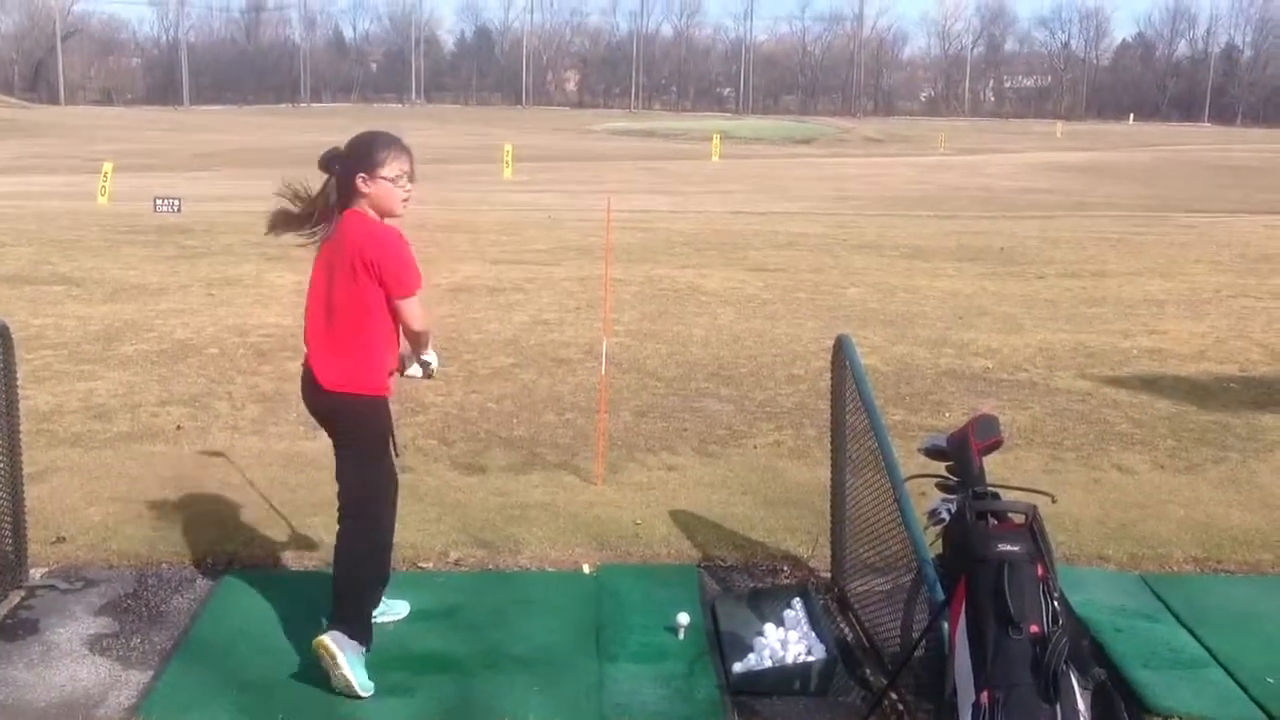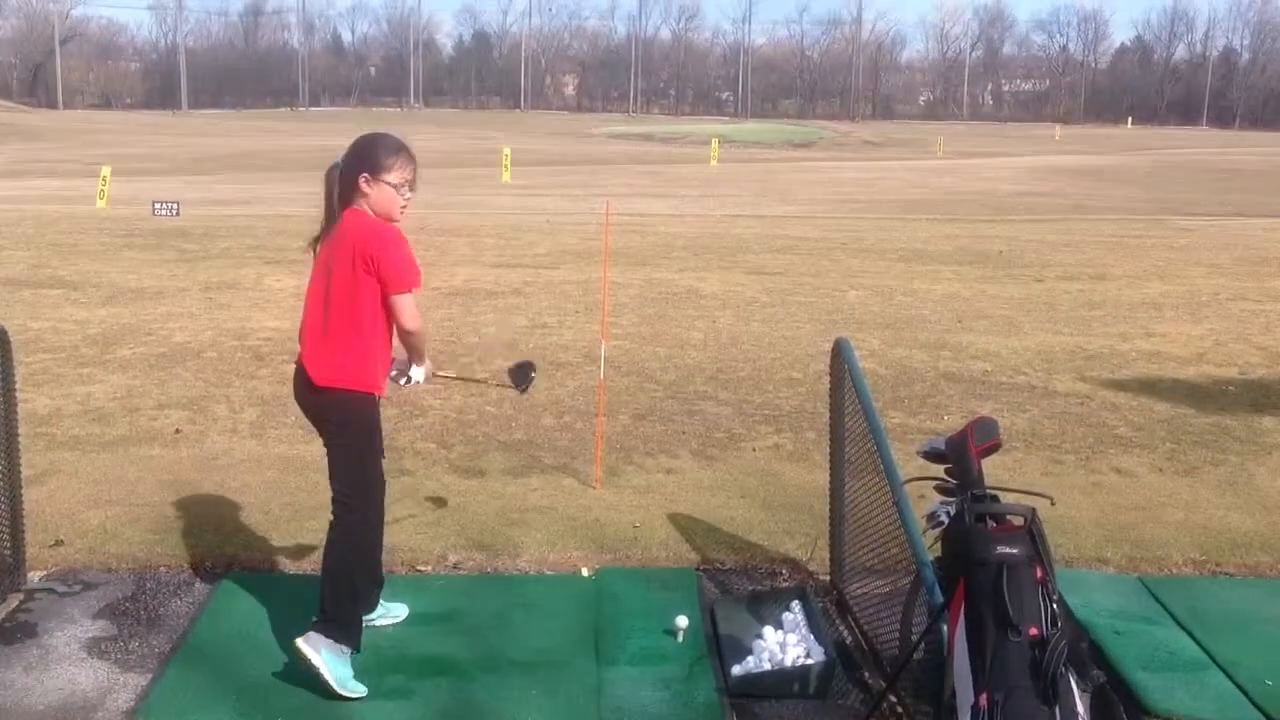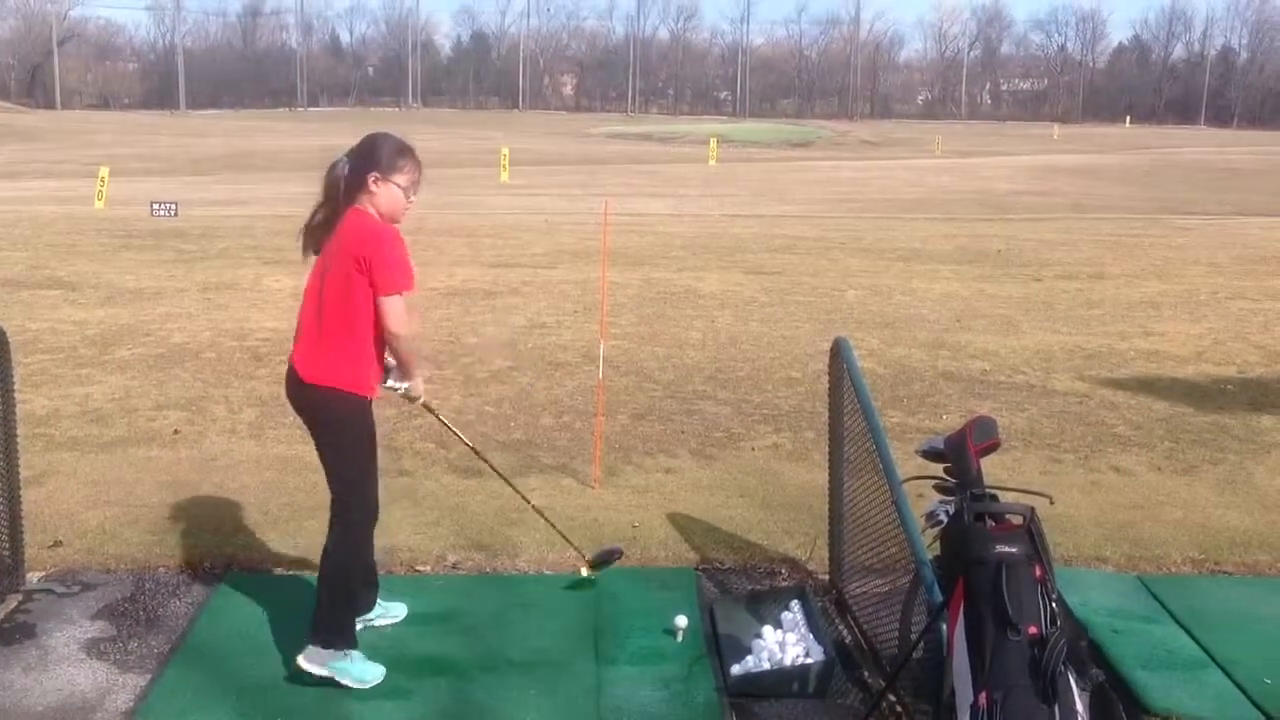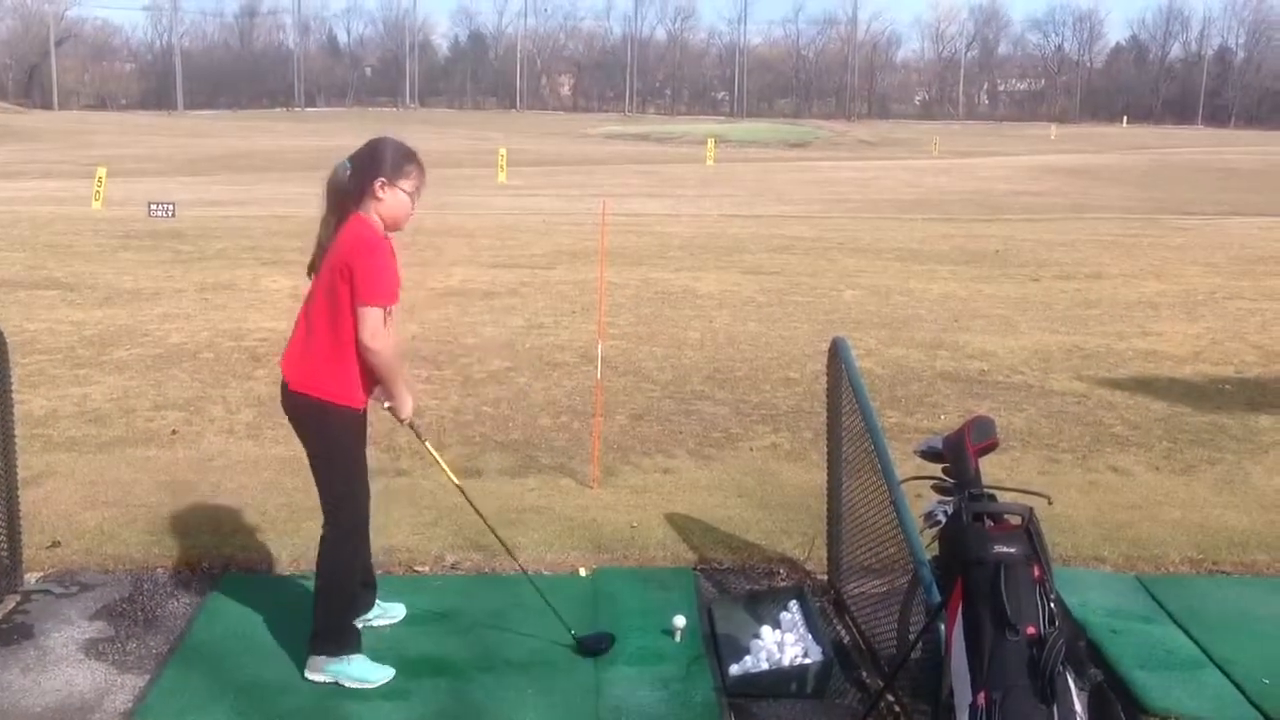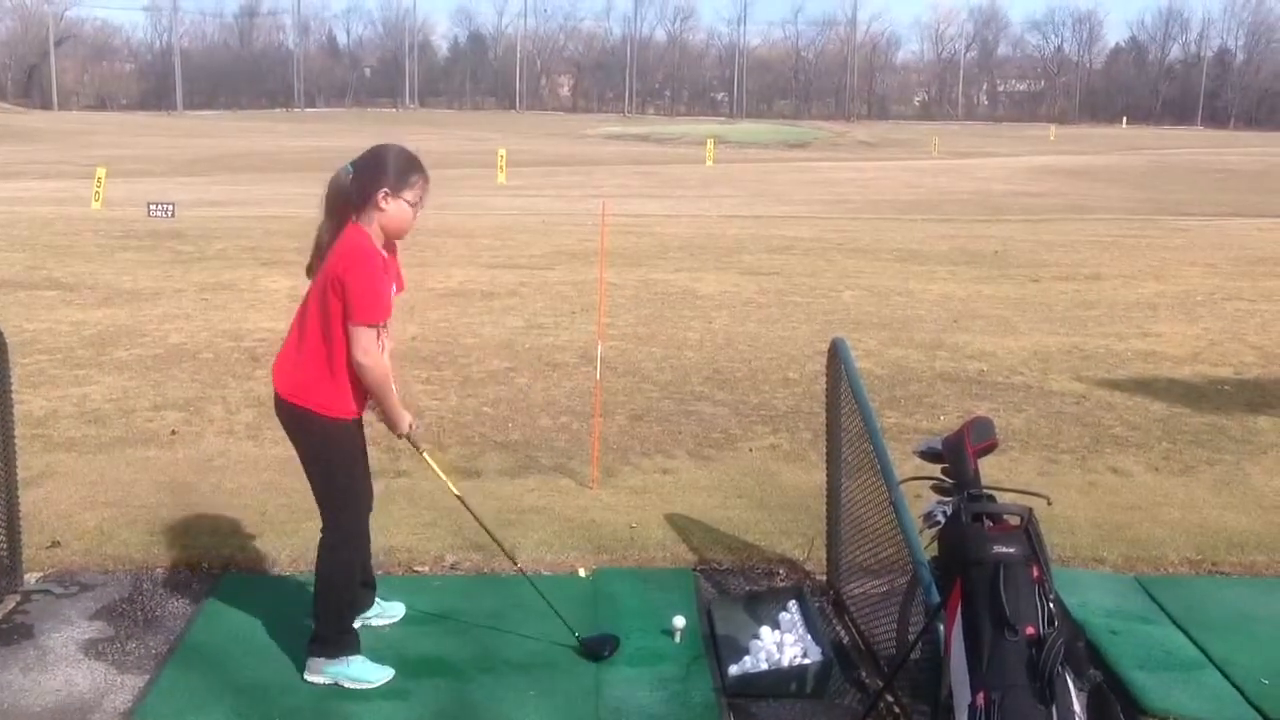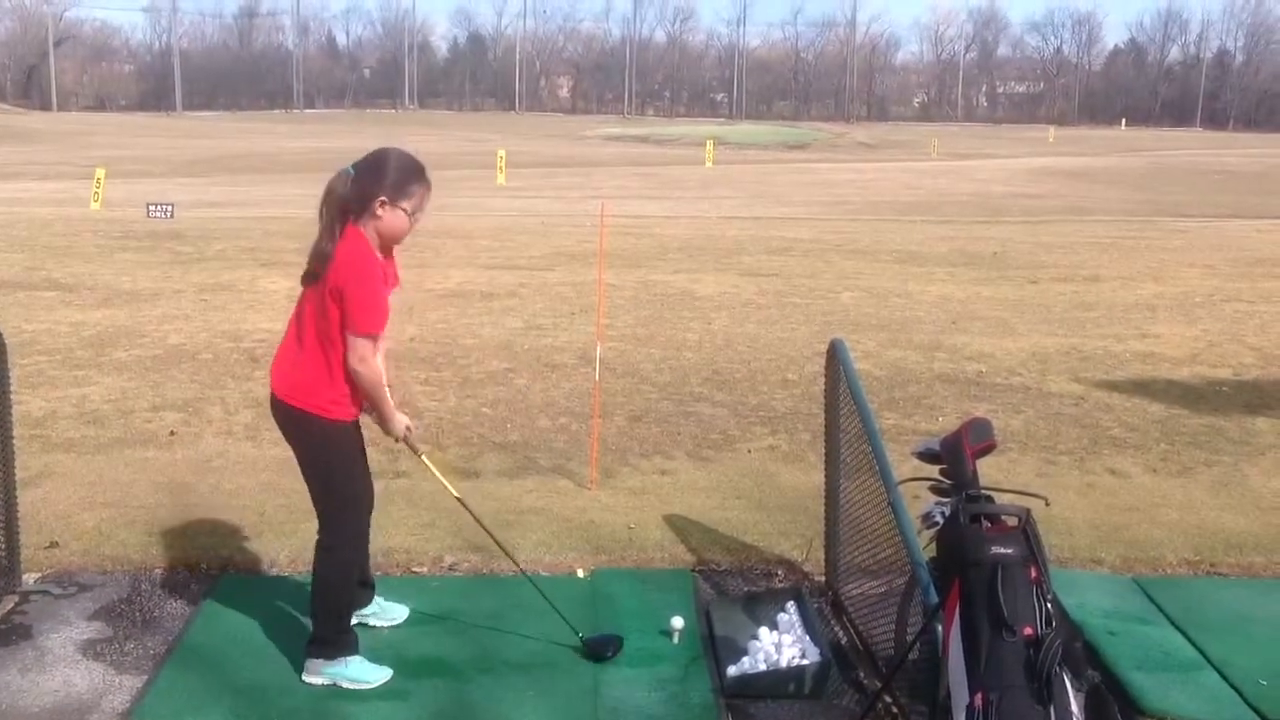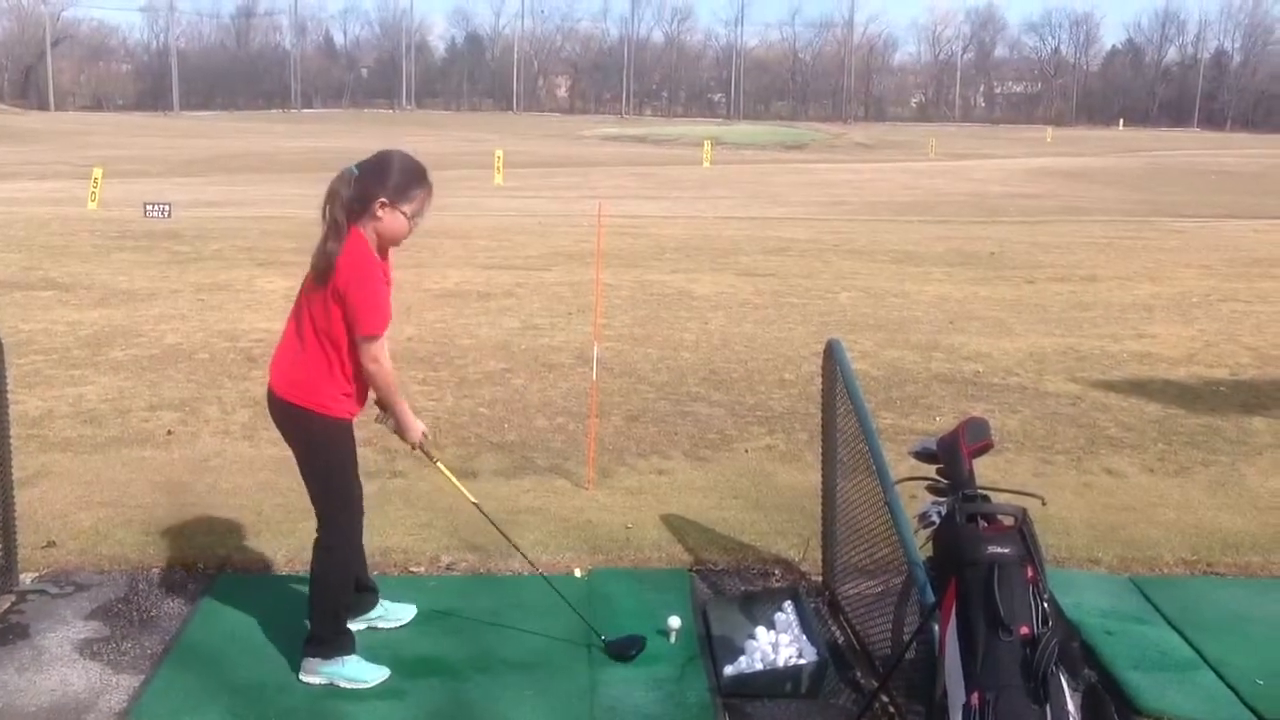
dt=0.2s
person 1, frame 1
left shoulder: (338, 232)
right shoulder: (383, 239)
right elbow: (414, 323)
left wrist: (398, 351)
right wrist: (423, 353)
left hip: (327, 381)
right hip: (354, 390)
left knee: (374, 491)
right knee: (368, 507)
left ankle: (363, 599)
right ankle: (346, 634)
person 1, frame 2
left shoulder: (340, 233)
right shoulder: (382, 237)
right elbow: (408, 321)
left wrist: (391, 361)
right wrist: (420, 361)
left hip: (319, 379)
right hip: (345, 389)
left knee: (362, 496)
right knee: (359, 507)
left ankle: (361, 601)
right ankle: (330, 634)
person 1, frame 3
left shoulder: (345, 231)
right shoulder: (380, 238)
right elbow: (395, 326)
left wrist: (392, 370)
right wrist: (414, 376)
left hip: (317, 380)
right hip: (336, 389)
left knee: (356, 500)
right knee: (355, 508)
left ankle: (359, 600)
right ankle: (329, 643)
person 1, frame 4
left shoulder: (359, 237)
right shoulder: (369, 247)
right elbow: (372, 340)
left wrist: (388, 386)
right wrist: (400, 395)
left hip: (326, 390)
right hip: (326, 397)
left knee: (353, 503)
right knee: (345, 514)
left ankle: (358, 601)
right ankle: (331, 650)
person 1, frame 5
left shoulder: (370, 246)
right shoulder: (363, 260)
left elbow: (373, 340)
right elbow: (363, 356)
left wrist: (391, 397)
right wrist: (393, 412)
left hip: (328, 397)
right hip: (318, 404)
left knee: (357, 502)
right knee: (344, 519)
left ankle: (358, 600)
right ankle: (331, 653)
person 1, frame 6
left shoulder: (361, 246)
right shoulder: (361, 267)
left elbow: (365, 345)
right elbow: (362, 363)
left wrist: (384, 405)
right wrist: (389, 416)
left hip: (320, 397)
right hip: (315, 407)
left knee: (357, 501)
right knee: (342, 519)
left ankle: (356, 599)
right ankle: (328, 653)
person 1, frame 7
left shoulder: (361, 246)
right shoulder: (360, 266)
left elbow: (370, 344)
right elbow: (373, 360)
left wrist: (395, 405)
right wrist: (405, 418)
left hip: (314, 396)
right hip: (312, 405)
left knee: (346, 507)
right knee: (340, 518)
left ankle: (360, 603)
right ankle: (325, 652)
